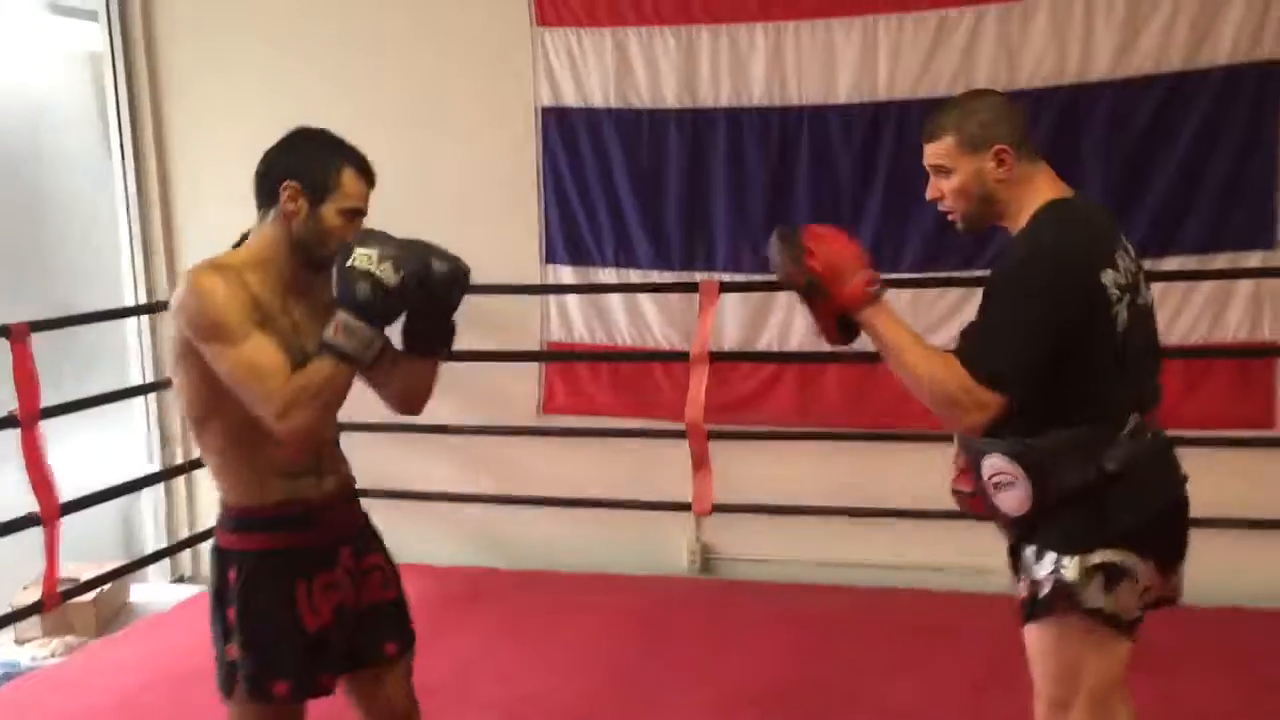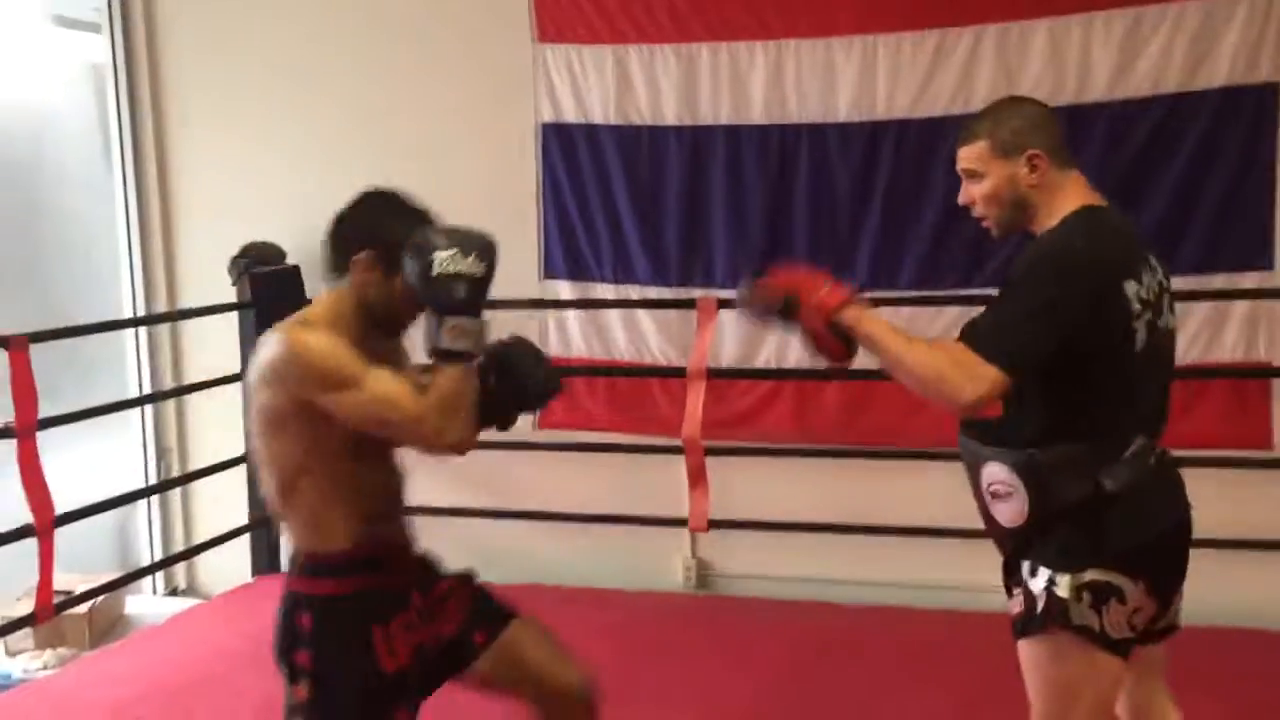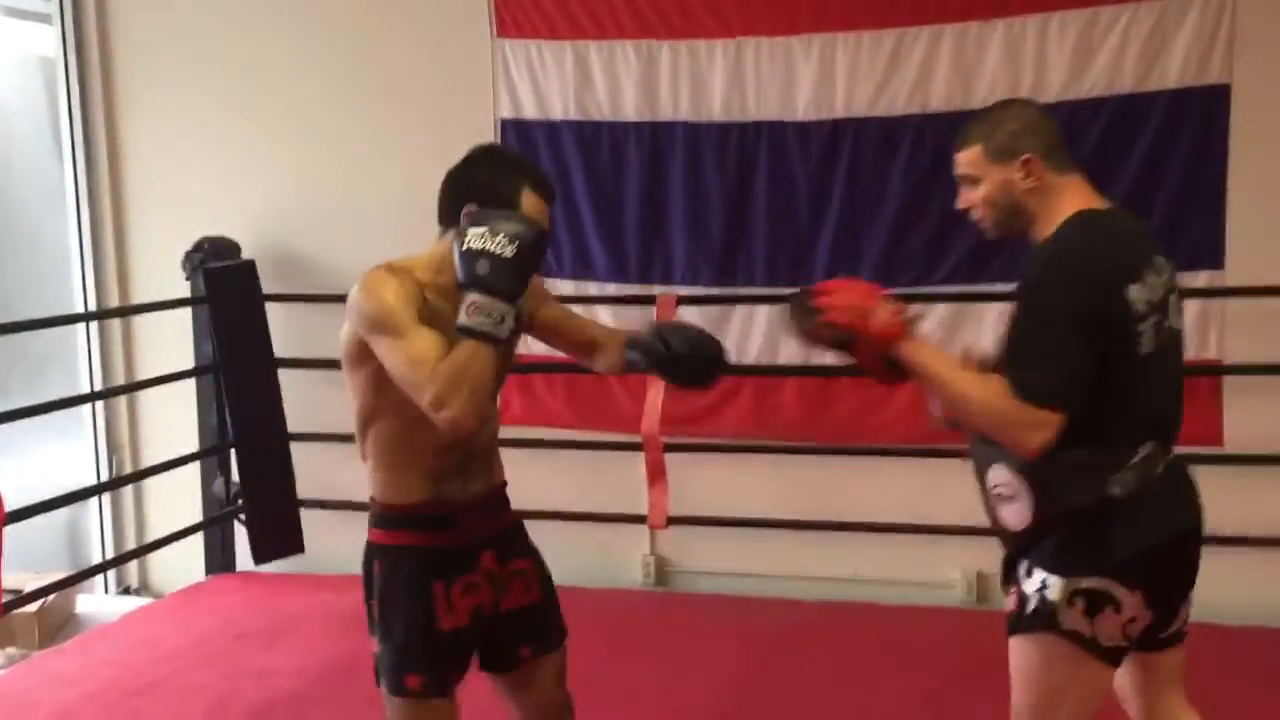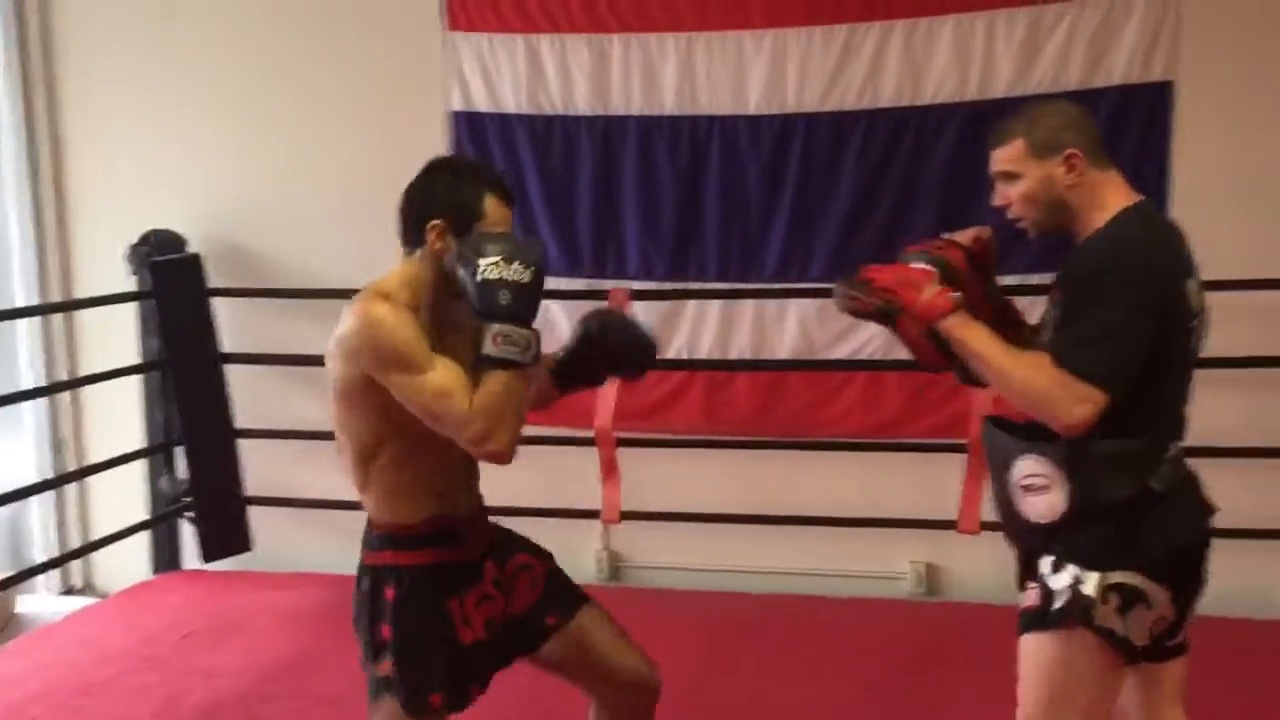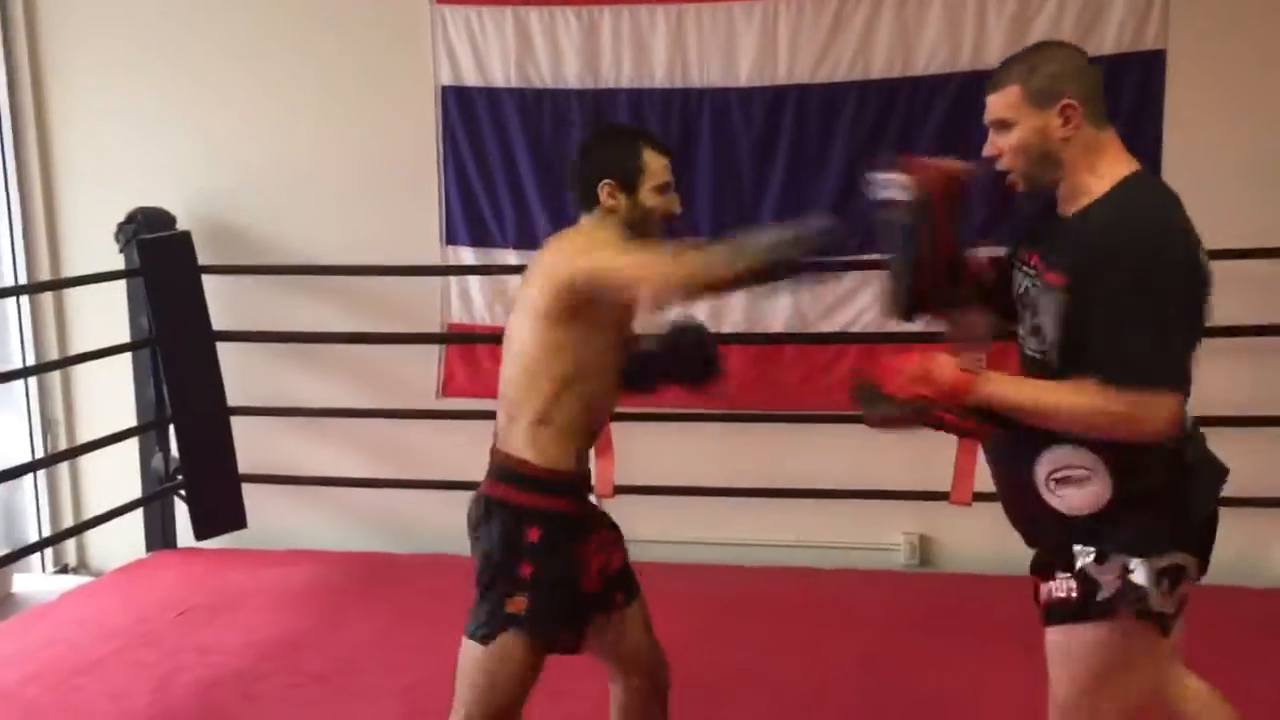
dt=0.4s
person 1, frame 1
left shoulder: (1041, 257)
right shoulder: (1083, 229)
left elbow: (970, 404)
left wrist: (864, 301)
right wrist: (989, 454)
left hip: (1089, 518)
right hip: (1115, 497)
person 1, frame 2
left shoulder: (1064, 260)
right shoulder: (1113, 242)
left elbow: (968, 384)
left wrist: (844, 309)
right wrist: (1022, 443)
left hip: (1090, 533)
right hip: (1133, 514)
person 1, frame 3
left shoulder: (1065, 268)
right shoulder: (1130, 243)
left elbow: (1028, 426)
left wrist: (895, 337)
right wrist: (978, 374)
left hip: (1096, 537)
right hip: (1156, 516)
person 1, frame 4
left shoulder: (1119, 257)
right shoulder: (1139, 243)
left elbow: (1069, 403)
right elbow: (1063, 368)
left wrist: (944, 312)
left hip: (1110, 539)
right hip: (1144, 526)
person 1, frame 5
left shoulder: (1139, 235)
right shoulder: (1056, 215)
left elbow: (1145, 410)
right elbow: (983, 313)
left wrist: (967, 385)
left hip: (1129, 521)
right hip: (1120, 511)
person 2, frame 1
left shoulder: (325, 283)
right shoulder: (212, 291)
left elbow: (405, 397)
right elbow: (289, 419)
left wrist: (428, 329)
right wrist: (360, 317)
left hip: (347, 533)
right hip: (265, 555)
person 2, frame 2
left shoulder: (375, 338)
right shoulder: (301, 349)
left elbow: (436, 418)
right elbow: (442, 432)
left wrist: (497, 390)
right wrist: (457, 316)
left hip: (408, 577)
right hip: (339, 603)
person 2, frame 3
left shoulder: (510, 286)
right shoulder: (384, 292)
left elbow: (593, 347)
right elbow: (452, 410)
left wrist: (648, 346)
right wrist: (488, 296)
left hip: (495, 531)
right hip: (411, 550)
person 2, frame 4
left shoulder: (456, 303)
right shoulder: (376, 320)
left elbow: (524, 392)
right elbow: (491, 438)
left wrist: (578, 362)
right wrist: (510, 321)
left hip: (485, 547)
right hip: (412, 574)
person 2, frame 5
left shoulder: (602, 263)
right shoulder: (583, 254)
right elbow: (669, 278)
left wrist: (645, 367)
right wrist: (785, 242)
left hip: (567, 508)
right hip: (526, 515)
